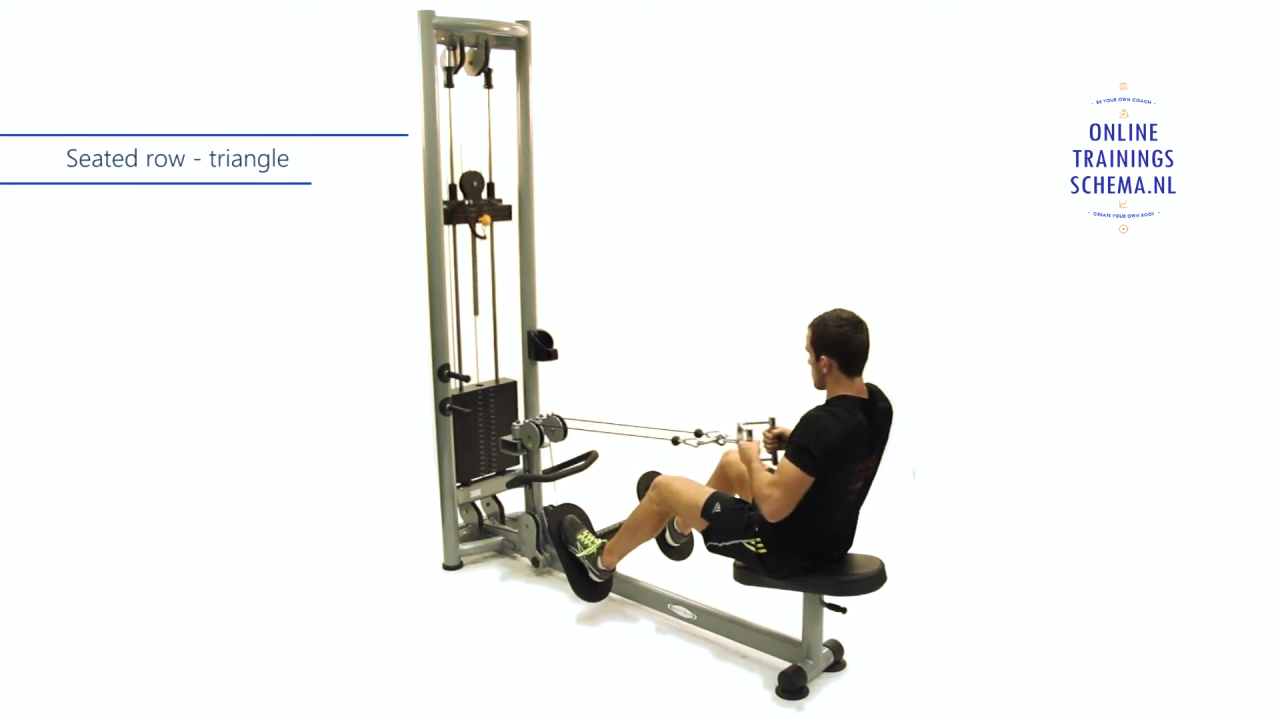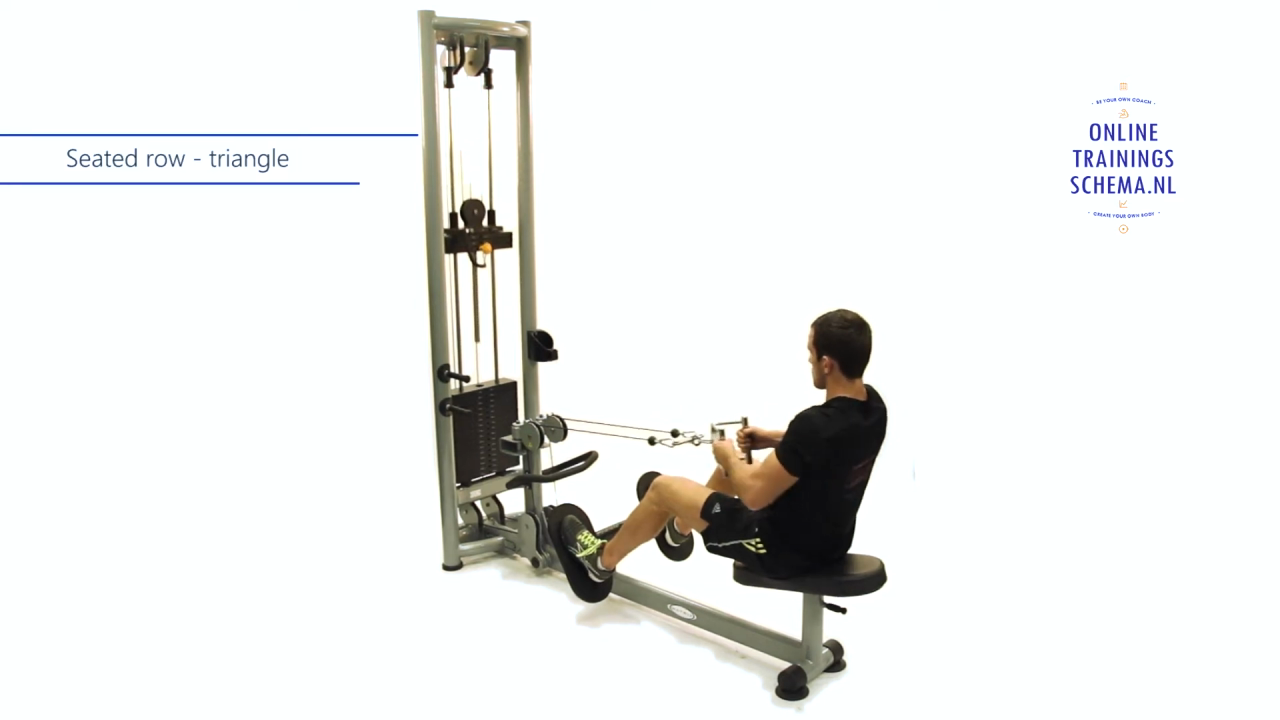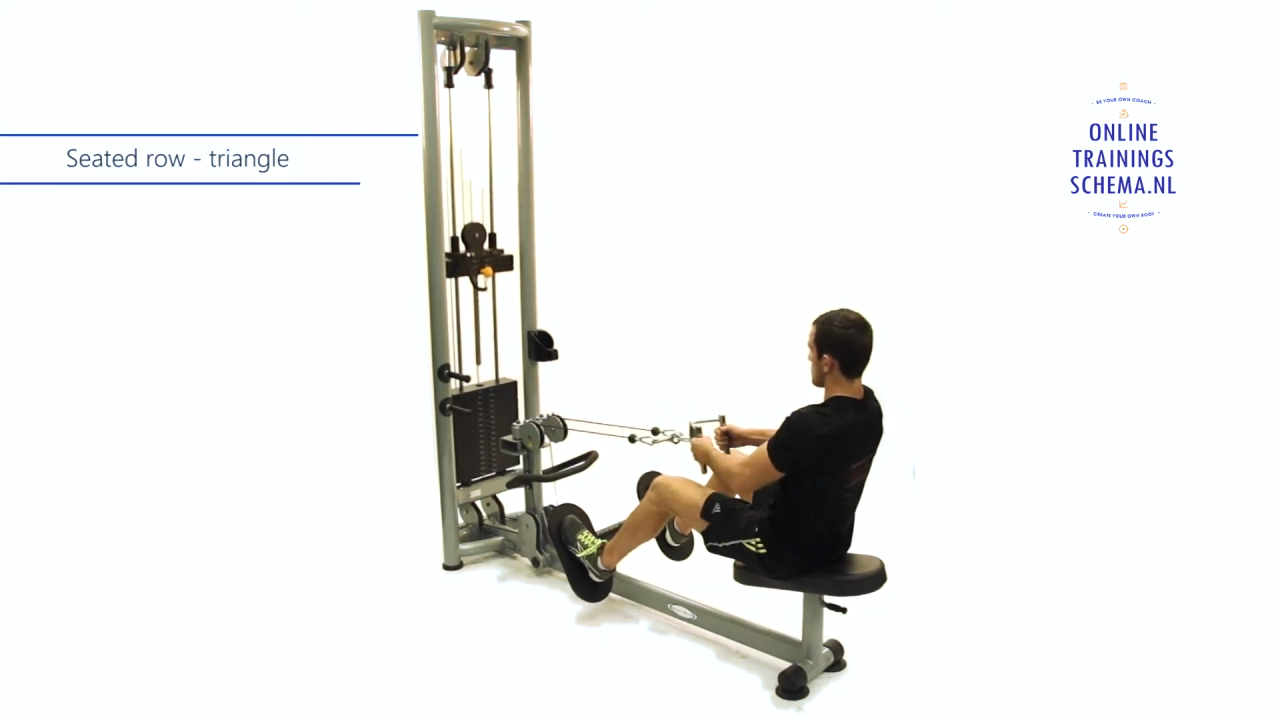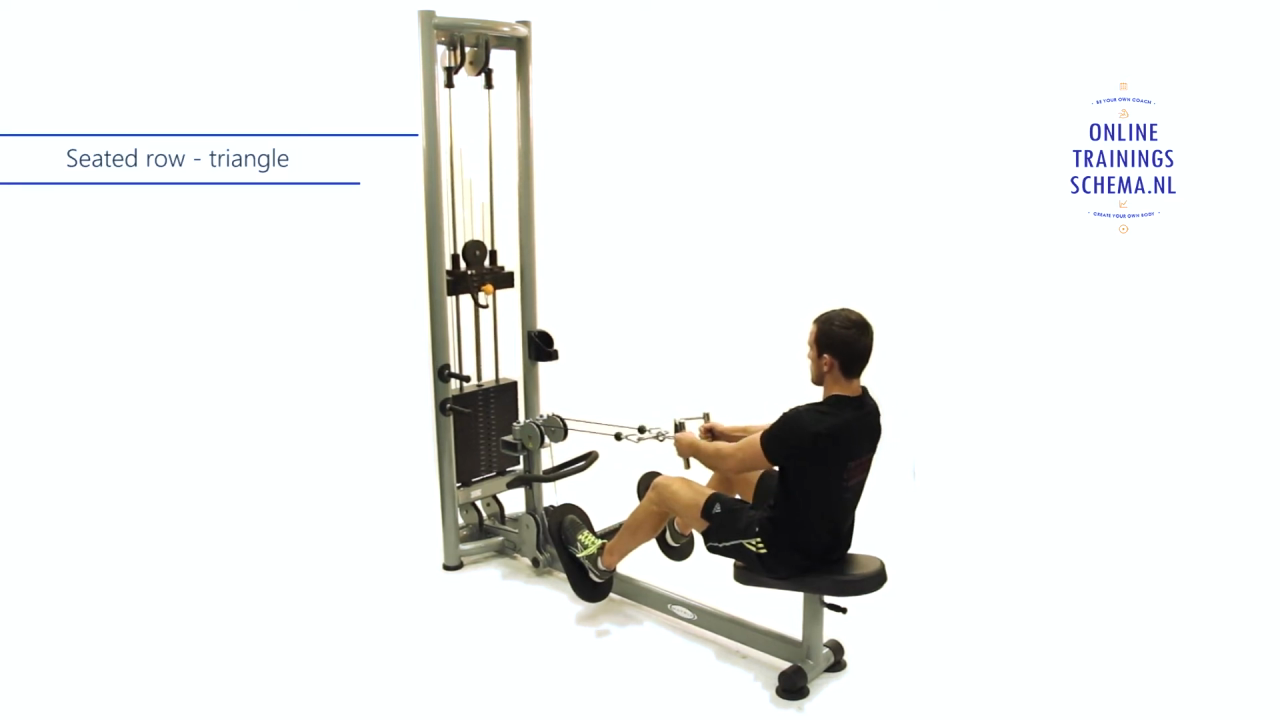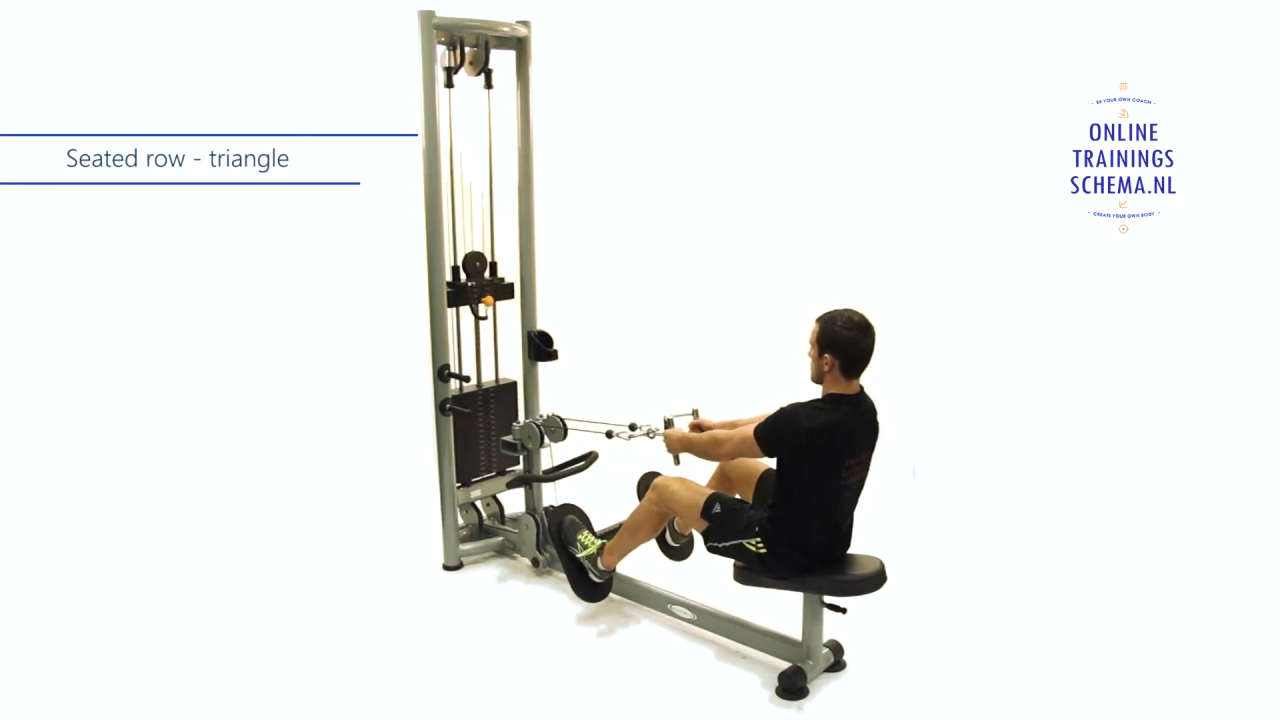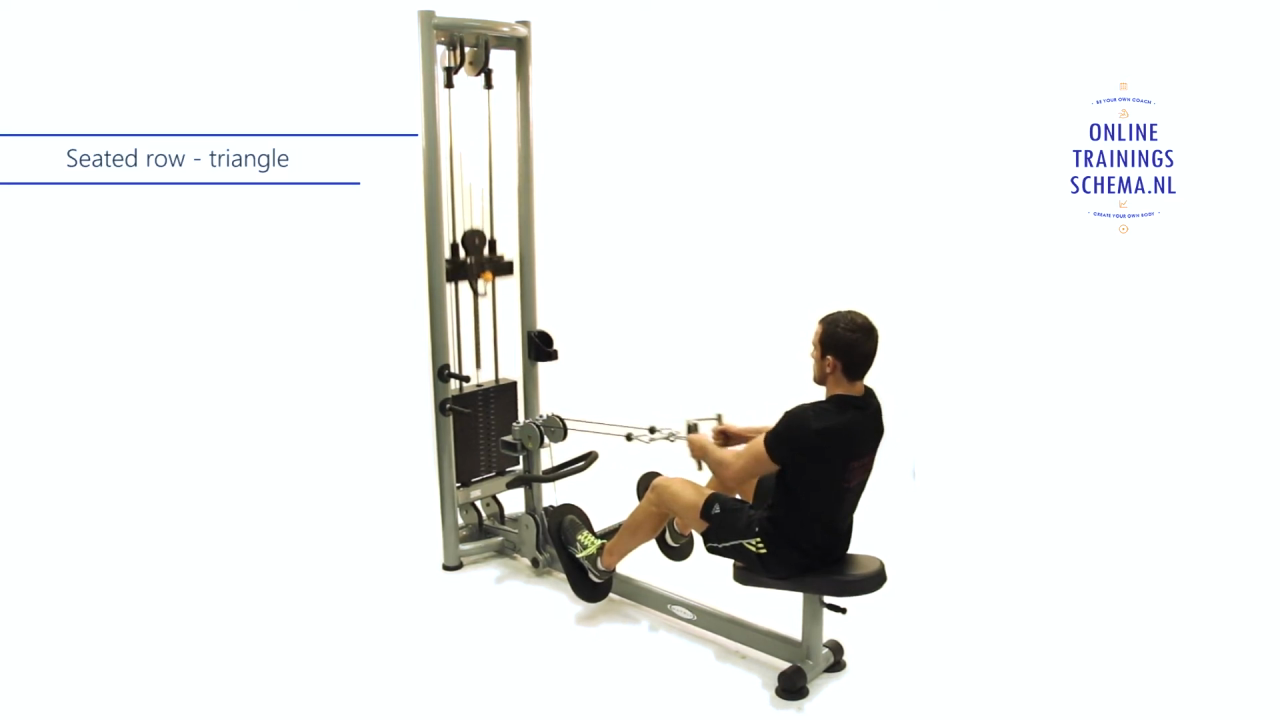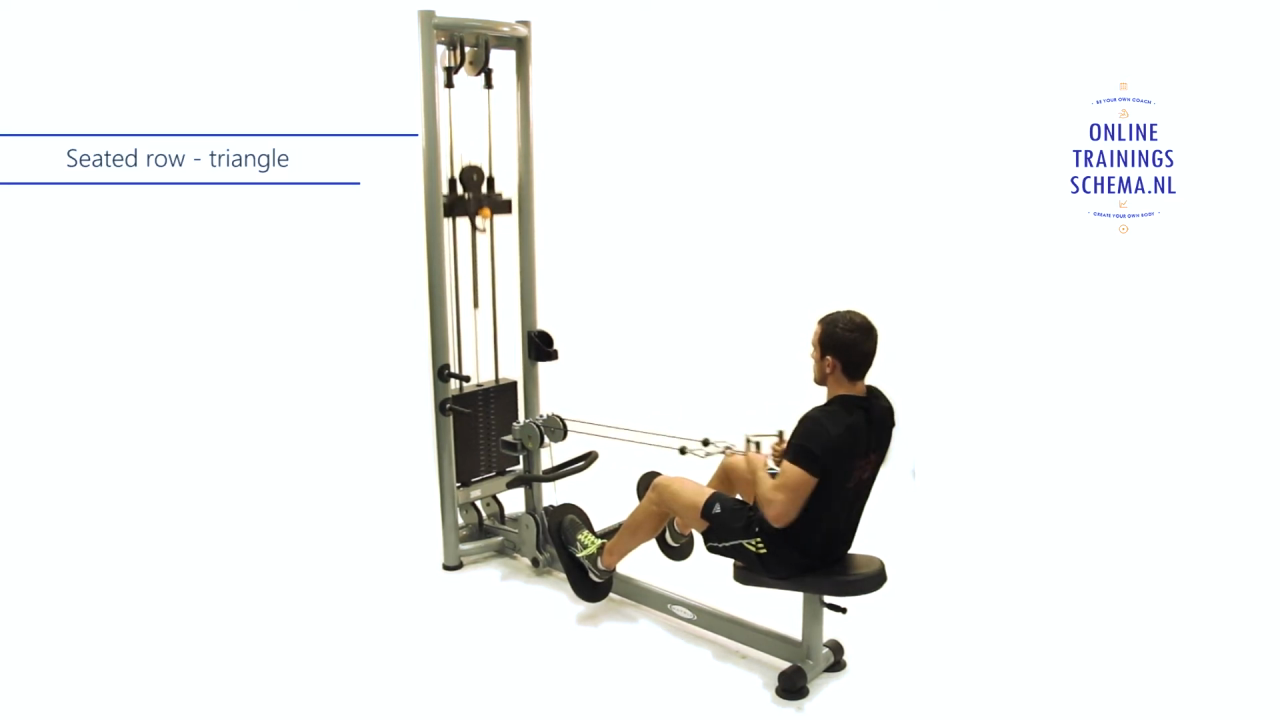
dt=0.3s
person 1, frame 1
left shoulder: (822, 423)
right shoulder: (877, 404)
left elbow: (773, 505)
left wrist: (753, 458)
right wrist: (795, 441)
left hip: (786, 549)
right hip: (830, 539)
left knee: (663, 486)
right knee: (730, 463)
left ankle: (603, 560)
right ankle: (679, 527)
person 1, frame 2
left shoulder: (816, 424)
right shoulder: (872, 406)
left elbow: (754, 495)
left wrist: (728, 456)
right wrist: (775, 440)
left hip: (784, 548)
right hip: (829, 539)
left knee: (663, 487)
right knee: (729, 467)
left ankle: (603, 560)
right ankle: (679, 527)
person 1, frame 3
left shoulder: (813, 422)
right shoulder: (867, 407)
left elbow: (743, 480)
left wrist: (707, 452)
right wrist: (748, 435)
left hip: (784, 547)
right hip: (828, 538)
left knee: (663, 488)
right knee: (733, 462)
left ankle: (603, 559)
right ankle: (679, 527)
person 1, frame 4
left shoulder: (810, 422)
right shoulder: (864, 407)
left elbow: (732, 462)
left wrist: (692, 446)
right wrist: (731, 433)
left hip: (784, 547)
right hip: (828, 538)
left knee: (664, 488)
right knee: (731, 457)
left ankle: (603, 560)
right ankle: (680, 527)
person 1, frame 5
left shoulder: (807, 421)
right shoulder: (860, 406)
left elbow: (723, 447)
left wrist: (683, 441)
right wrist: (717, 426)
left hip: (784, 548)
right hip: (828, 538)
left knee: (663, 489)
right knee: (732, 465)
left ankle: (603, 560)
right ankle: (680, 528)
person 1, frame 6
left shoulder: (812, 422)
right shoulder: (867, 406)
left elbow: (732, 473)
left wrist: (703, 447)
right wrist: (746, 434)
left hip: (784, 547)
right hip: (827, 538)
left knee: (663, 488)
right knee: (734, 462)
left ankle: (603, 560)
right ankle: (679, 527)
person 1, frame 7
left shoulder: (820, 426)
right shoulder: (879, 406)
left elbow: (776, 512)
left wrist: (757, 468)
left hip: (786, 549)
right hip: (830, 541)
left knee: (664, 487)
right knee: (730, 464)
left ankle: (603, 560)
right ankle: (679, 528)
